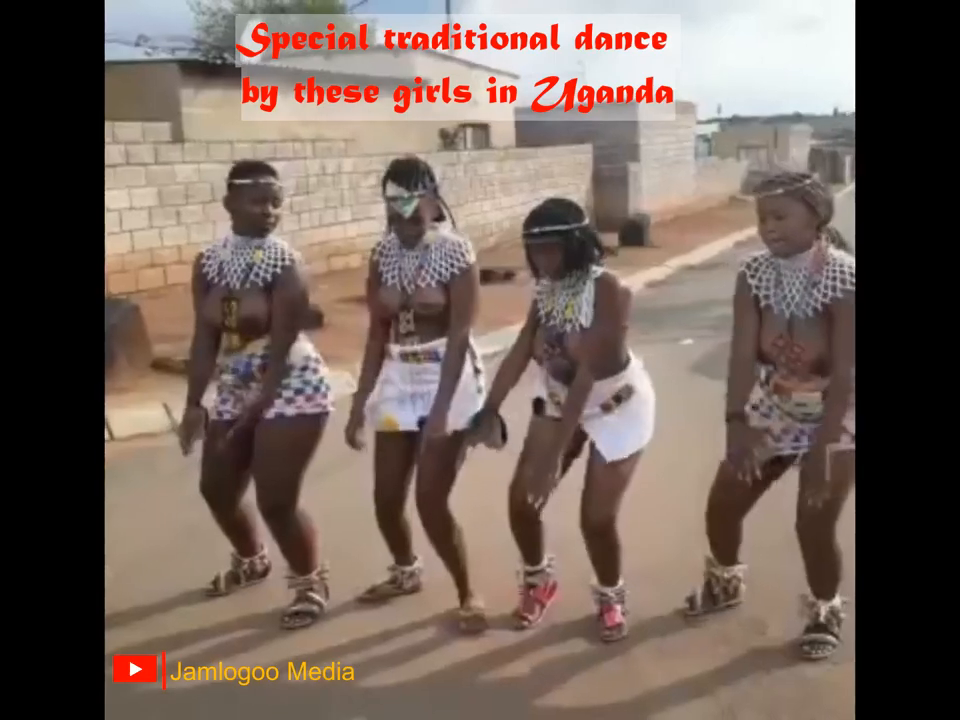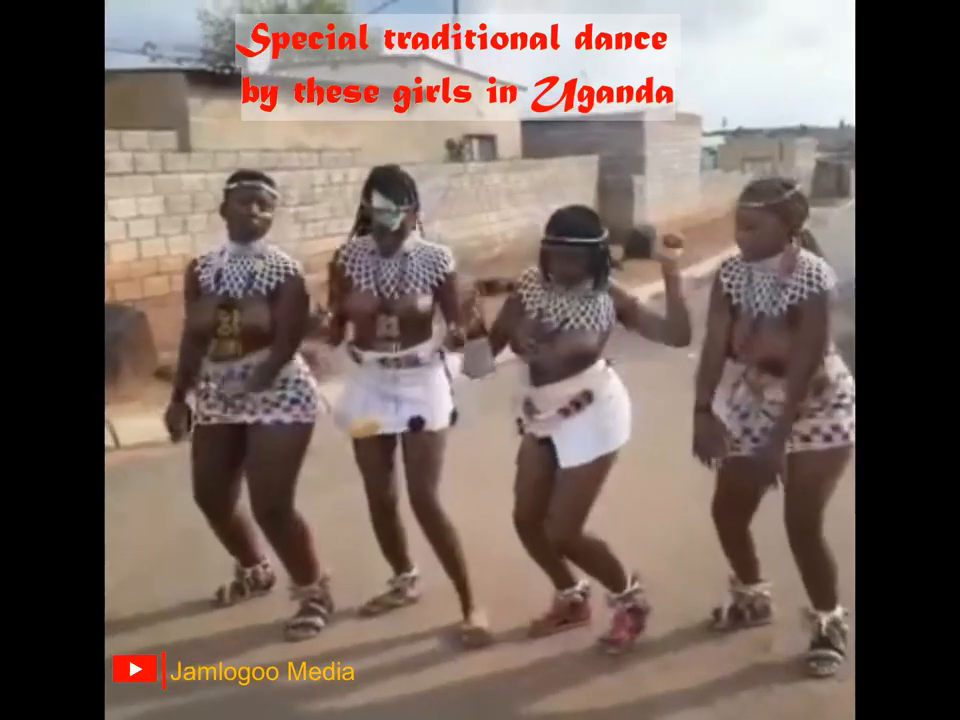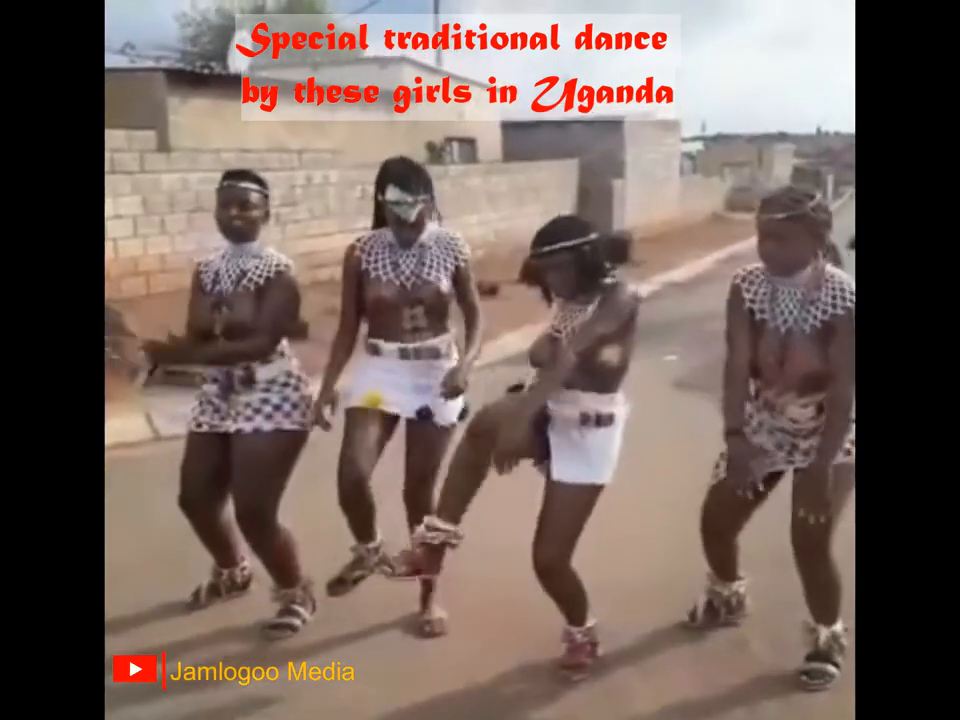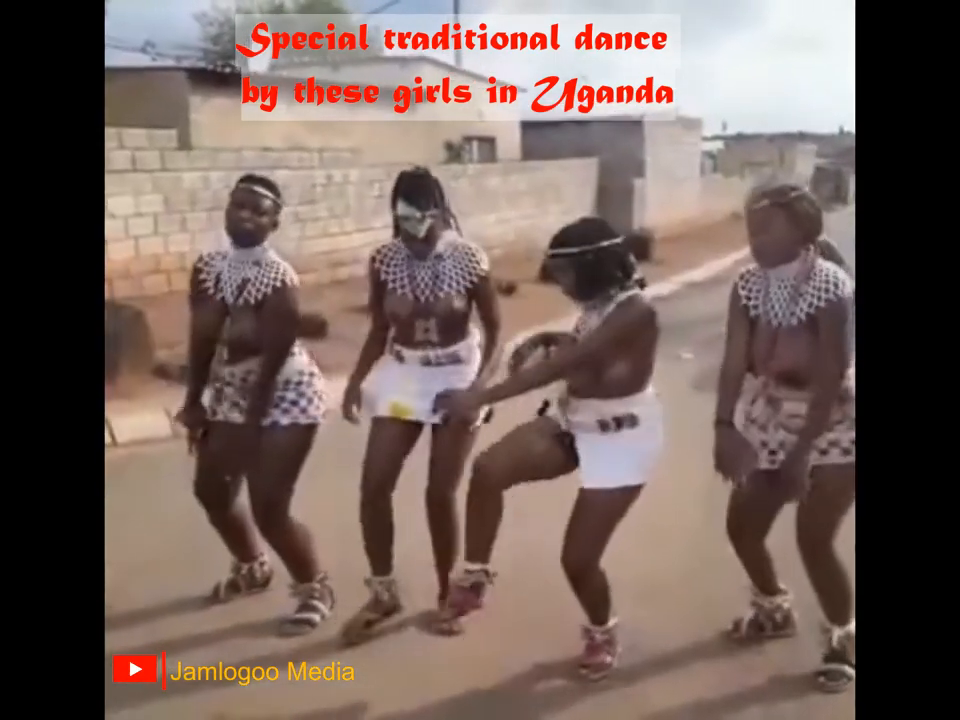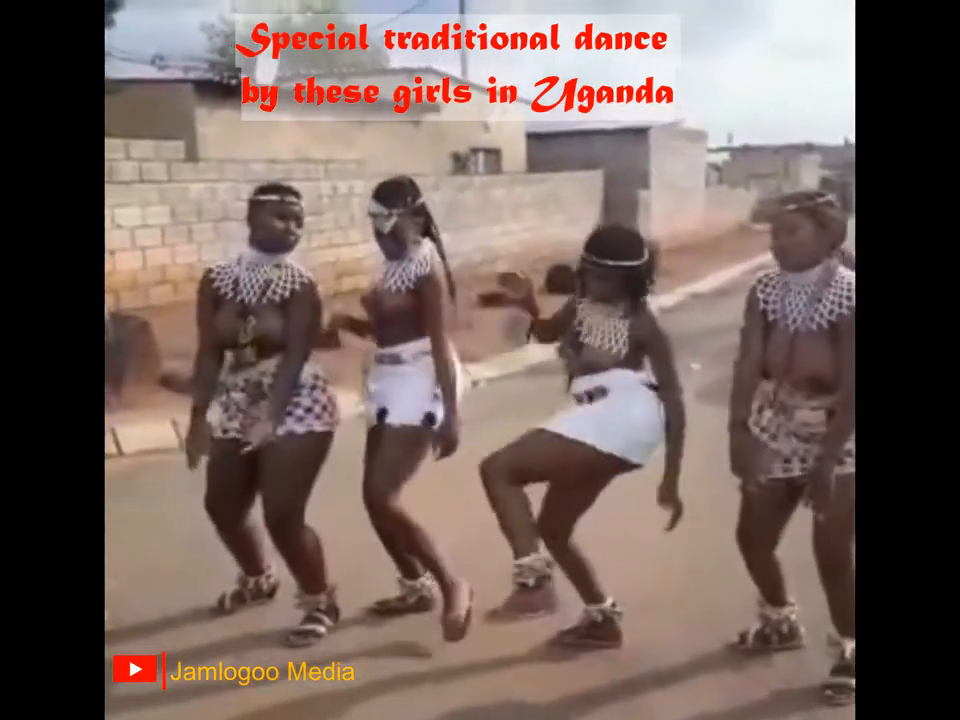
dt=0.7s
person 1, frame 1
left shoulder: (843, 276)
right shoulder: (755, 273)
left elbow: (843, 371)
right elbow: (743, 351)
left wrist: (823, 447)
right wrist: (737, 420)
left hip: (836, 413)
right hip: (774, 406)
left knee: (814, 523)
right knee: (722, 504)
left ankle: (825, 612)
right ankle: (724, 584)
person 1, frame 2
left shoulder: (813, 278)
right shoulder: (731, 273)
left elbow: (806, 368)
right elbow: (716, 345)
left wrist: (777, 442)
right wrist: (703, 412)
left hip: (816, 410)
right hip: (755, 406)
left knee: (802, 525)
right knee: (727, 510)
left ankle: (830, 624)
right ankle: (752, 598)
person 1, frame 3
left shoulder: (842, 294)
right shoulder: (748, 285)
left elbow: (845, 387)
right elbow: (737, 363)
left wrist: (824, 463)
right wrist: (734, 435)
left hip: (828, 431)
right hip: (764, 424)
left knee: (809, 538)
right knee: (716, 522)
left ankle: (828, 638)
right ankle: (727, 597)
person 1, frame 4
left shoulder: (831, 288)
right shoulder: (748, 285)
left elbow: (830, 379)
right elbow: (735, 359)
left wrist: (803, 454)
right wrist: (725, 428)
left hip: (833, 427)
right hip: (773, 421)
left knee: (813, 539)
right knee: (742, 525)
left ankle: (844, 638)
right ankle: (774, 610)
person 1, frame 5
left shoulder: (848, 294)
right shoulder: (766, 289)
left elbow: (852, 387)
right elbow: (750, 362)
left wrist: (828, 461)
right wrist: (739, 429)
left hip: (841, 437)
right hip: (781, 430)
left knee: (833, 552)
right knee: (752, 535)
left ankle: (851, 651)
right ankle: (781, 622)
person 2, frame 1
left shoulder: (457, 253)
right shoulder: (382, 254)
left elbow: (458, 337)
right elbow: (378, 334)
left wrist: (440, 414)
right wrist: (360, 401)
left hip: (447, 382)
right hip: (398, 382)
left knee: (430, 501)
right knee: (385, 499)
left ankle: (467, 593)
right ankle: (405, 571)
person 2, frame 2
left shoulder: (435, 259)
right shoulder: (348, 258)
left elbow: (456, 326)
right elbow: (336, 328)
left wrist: (457, 334)
right wrist: (324, 327)
left hip: (420, 384)
right hip: (366, 385)
left knee: (424, 500)
right knee: (379, 497)
left ankle: (470, 604)
right ankle: (405, 581)
person 2, frame 3
left shoulder: (452, 248)
right shoulder: (362, 252)
left elbow: (473, 317)
right elbow: (348, 327)
left wrist: (465, 365)
right wrist: (328, 382)
left hip: (433, 374)
right hip: (379, 371)
left knee: (420, 492)
right knee: (351, 477)
left ankle: (429, 596)
right ankle: (367, 550)
person 2, frame 4
left shoulder: (468, 258)
right shoulder: (384, 260)
left elbow: (493, 328)
right elbow: (380, 331)
left wrist: (481, 382)
right wrist: (355, 381)
left hip: (457, 378)
right hip: (402, 376)
left knee: (440, 494)
right knee: (374, 482)
left ankle: (448, 593)
right ankle: (383, 594)
person 2, frame 5
left shoulder: (426, 262)
right shoulder: (395, 263)
left elbow: (440, 341)
left wrist: (450, 414)
right wrist: (351, 324)
left hip: (419, 384)
right hip: (390, 384)
left knee: (381, 497)
right knee: (376, 498)
left ankle: (451, 587)
right ankle: (416, 586)
person 3, frame 1
left shoulder: (284, 264)
right shoulder: (208, 262)
left elbow: (283, 342)
right elbow: (205, 335)
left wrist: (257, 409)
right wrist: (195, 402)
left hip: (290, 389)
right hip: (236, 390)
left knee: (276, 499)
right knee: (216, 488)
left ankle: (311, 582)
right ankle: (250, 560)
person 3, frame 2
left shoulder: (284, 273)
right shoulder: (201, 269)
left elbow: (285, 346)
right elbow: (194, 336)
left wrist: (252, 385)
right wrist: (179, 397)
left hip: (277, 396)
right hip: (217, 397)
left knee: (271, 506)
right knee: (210, 496)
left ankle: (314, 592)
right ankle: (254, 570)
person 3, frame 3
left shoulder: (276, 271)
right shoulder: (206, 270)
left elbow: (264, 343)
right elbow: (197, 338)
left wrist: (188, 353)
right wrist: (166, 351)
left hip: (271, 401)
right hip: (217, 398)
left knee: (253, 512)
right knee: (195, 499)
left ankle: (296, 593)
right ankle: (232, 571)
person 3, frame 4
left shoulder: (278, 282)
right shoulder: (206, 268)
left elbow: (273, 361)
right elbow: (202, 340)
left wrist: (249, 429)
right wrist: (194, 401)
left hip: (284, 397)
right hip: (231, 394)
left knee: (268, 506)
right knee: (211, 490)
left ankle: (314, 589)
right ankle: (251, 567)
person 3, frame 5
left shoulder: (299, 285)
right shoulder: (217, 278)
left elbow: (295, 358)
right elbow: (209, 352)
left wrist: (270, 418)
right wrist: (199, 418)
left hip: (295, 409)
right hip: (238, 408)
left knee: (282, 515)
right knee: (221, 507)
left ankle: (320, 602)
right ankle: (257, 579)
person 4, frame 1
left shoulder: (607, 290)
right shoulder: (546, 289)
left elbow: (589, 372)
right elbow: (520, 352)
left wrist: (557, 452)
right wrist: (488, 410)
left hip: (617, 407)
right hip: (560, 402)
left knee: (597, 517)
right knee: (522, 499)
left ankle: (611, 596)
right ankle: (538, 580)
person 4, frame 2
left shoulder: (610, 299)
right shoulder: (530, 285)
left elbow: (679, 336)
right elbow: (495, 342)
left wrist: (670, 273)
left hip: (591, 416)
right hip: (542, 416)
left knee: (563, 532)
right knee: (527, 520)
left ankle: (630, 598)
right ankle: (571, 599)
person 4, frame 3
left shoulder: (619, 298)
right shoulder: (568, 302)
left elbow: (573, 356)
left wrist: (523, 415)
right wrist: (516, 418)
left hip: (588, 432)
right hip: (545, 411)
left knee: (550, 559)
right knee: (484, 426)
left ankle: (582, 634)
right ankle: (434, 540)
person 4, frame 4
left shoulder: (635, 311)
right shoulder: (597, 303)
left elbow: (563, 363)
left wrist: (481, 396)
right wrist: (540, 338)
left hip: (622, 438)
right hip: (573, 421)
left knee: (578, 557)
right knee: (487, 469)
left ankle: (602, 635)
right ankle: (473, 581)
person 4, frame 5
left shoulder: (643, 322)
right shoulder: (584, 301)
left elbow: (674, 401)
right elbow: (546, 333)
left wrist: (671, 479)
right wrist: (527, 304)
left hip: (621, 418)
right hip: (602, 429)
left knee: (496, 470)
right knee: (551, 529)
left ankle: (533, 581)
right ankle: (601, 618)
